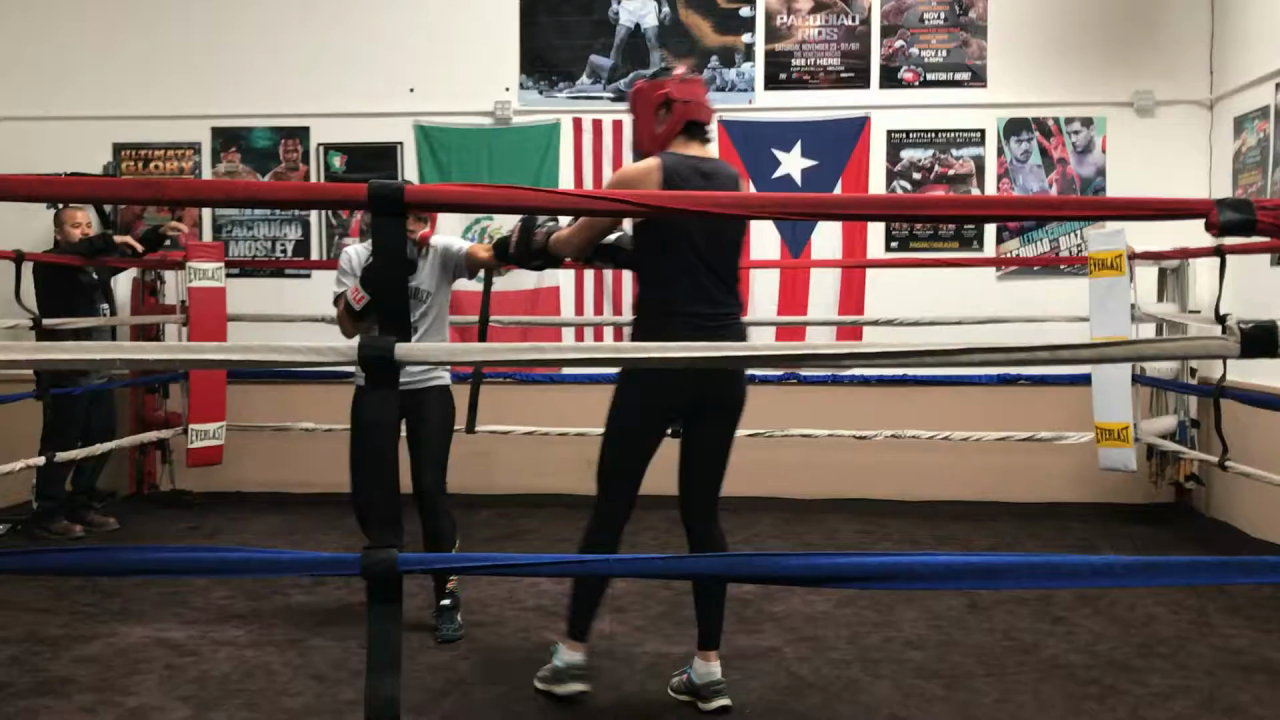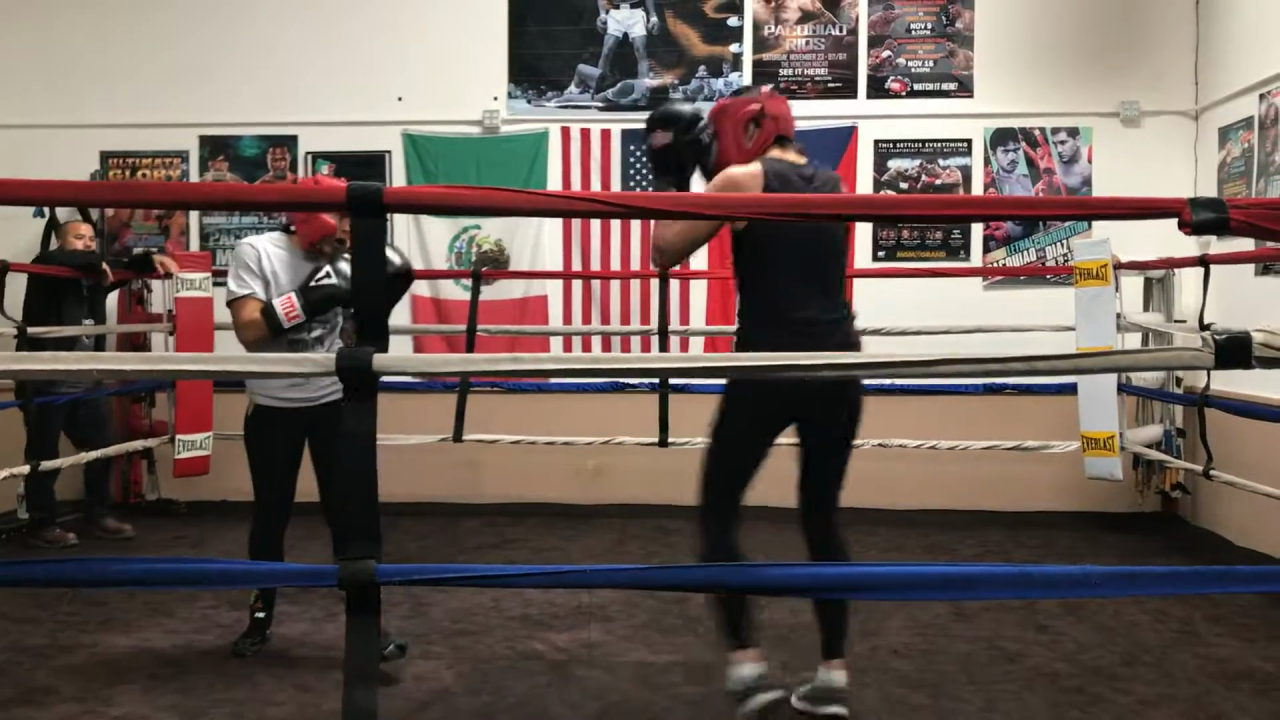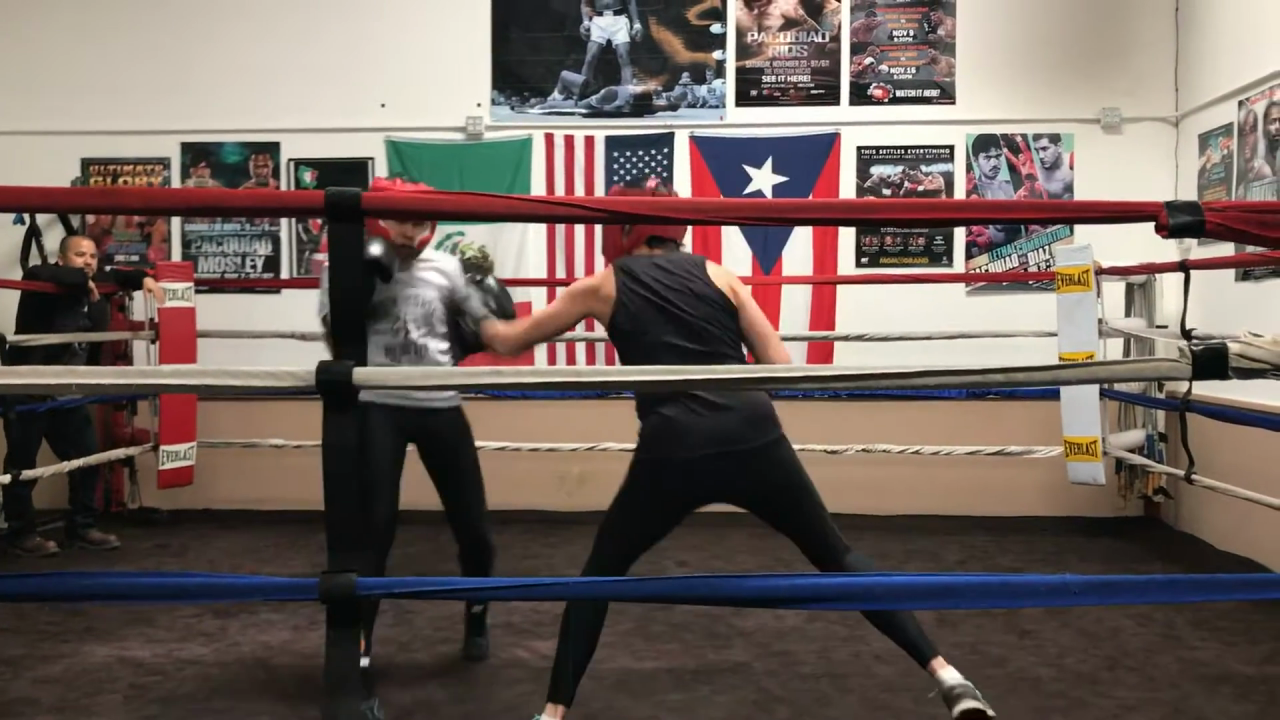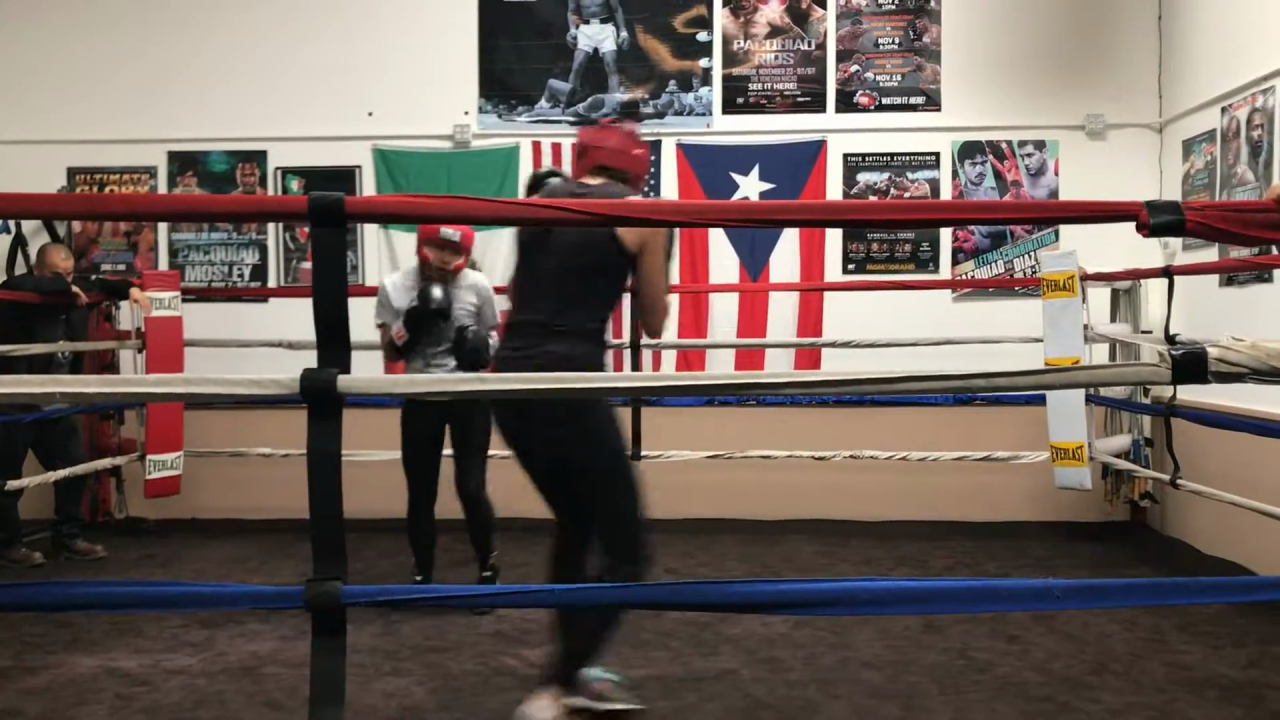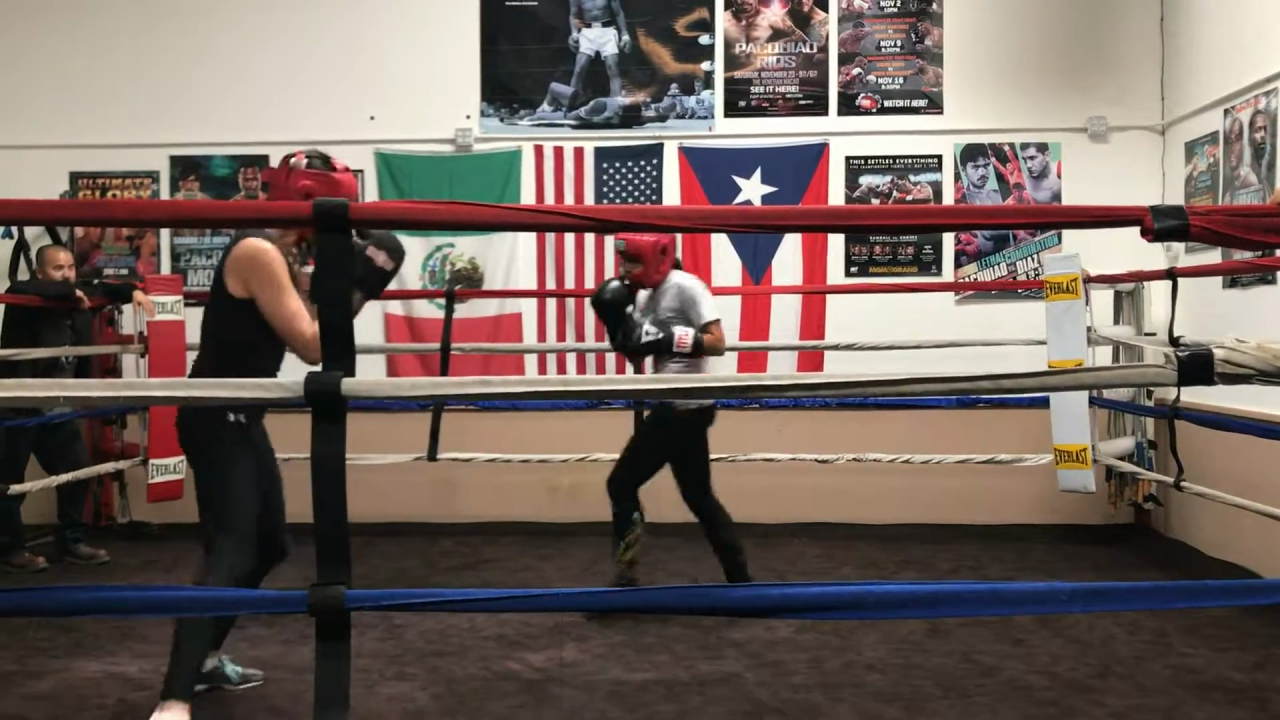
dt=1s
person 1, frame 1
left shoulder: (643, 175)
right shoulder: (735, 182)
left elbow: (569, 246)
left wrist: (536, 238)
right wrist: (625, 247)
left hip: (662, 362)
right hip: (724, 361)
left knee: (612, 508)
right knee: (702, 513)
left ankle: (571, 656)
right ankle: (708, 669)
person 1, frame 2
left shoulder: (742, 180)
right shoulder: (833, 184)
left elbow: (660, 252)
left wrist: (665, 178)
left hip: (770, 370)
right hip: (840, 366)
left knee: (716, 515)
right knee: (821, 520)
left ankle: (747, 667)
person 1, frame 3
left shoulder: (605, 285)
right shoulder: (718, 274)
left elbow: (516, 337)
right elbow: (775, 360)
left wrist: (473, 320)
left hip: (674, 450)
right hip: (752, 440)
left knee: (603, 570)
right knee: (837, 559)
person 1, frame 4
left shoulder: (545, 203)
right elbow: (654, 316)
left hip: (512, 383)
left knee: (577, 527)
right knee: (625, 557)
left ankle: (580, 672)
person 1, frame 5
left shoulder: (282, 251)
right shoulder: (256, 253)
left elbow: (305, 329)
right elbow: (308, 344)
left wrist: (353, 279)
right wrist: (361, 285)
left hip: (238, 414)
right hip: (217, 415)
left knee: (269, 544)
right knee: (232, 555)
left ankle: (202, 657)
person 2, frame 1
left shoulder: (441, 251)
right shoulder: (354, 256)
left elbow: (486, 257)
right elbow: (348, 326)
right wrist: (374, 280)
left hip: (429, 387)
left knee: (429, 488)
right knee: (369, 489)
left ankle: (446, 595)
person 2, frame 2
left shoulder: (341, 264)
right shoulder: (256, 252)
right elbow: (249, 332)
left wrist: (389, 291)
right wrist: (308, 299)
left hip: (335, 403)
right hip: (272, 407)
left knee: (353, 512)
right knee: (270, 514)
right ankle: (261, 615)
person 2, frame 3
left shoulder: (446, 268)
left elbow: (463, 344)
left hip: (441, 407)
right hip: (377, 407)
left knee: (471, 523)
right knee: (376, 526)
left ankle: (475, 614)
right ankle: (358, 656)
person 2, frame 4
left shoulder: (477, 286)
right shoulder: (394, 287)
left elbow: (493, 335)
right elbow: (391, 351)
left wrist: (484, 348)
right wrist: (413, 324)
left hip: (469, 399)
right hip: (420, 401)
left knee: (470, 488)
right knee: (421, 492)
left ankle: (489, 573)
right ankle: (422, 577)
person 2, frame 5
left shoulder: (686, 288)
right shoulder: (646, 296)
left elbow: (716, 342)
right elbow: (635, 355)
left wrist: (665, 339)
right wrist: (617, 321)
left hip: (683, 407)
right hip: (682, 407)
left knee: (621, 483)
right knee: (700, 496)
left ankle: (625, 579)
right ankle: (741, 586)
person 3, frame 1
left shoulder: (99, 260)
right shoulder: (50, 263)
left elbow: (135, 249)
right elbow: (74, 253)
left wrist: (160, 233)
right wrist: (110, 240)
left hip: (99, 371)
right hip: (65, 372)
left knee: (100, 440)
right knee: (61, 443)
left ankle: (81, 507)
right ankle: (47, 515)
person 3, frame 2
left shoulder: (96, 274)
right shoulder: (46, 269)
left elbow: (125, 266)
right elbow: (51, 259)
left wrist: (153, 259)
right wrist: (93, 261)
left hip: (84, 383)
right hip: (44, 382)
left knee: (101, 448)
right knee: (43, 456)
left ankle: (99, 515)
right ankle: (42, 525)
person 3, frame 3
left shoulder: (96, 285)
right shoulder: (42, 282)
left elbow: (117, 277)
right elbow: (36, 274)
left wrist: (143, 278)
right wrist: (81, 280)
right hip: (27, 392)
left knee: (87, 459)
left ankle: (82, 527)
person 3, frame 4
left shoulder: (75, 291)
left elbow: (99, 286)
left wrist: (129, 288)
right wrist: (63, 287)
left hip: (56, 403)
left knee: (74, 467)
left ankle: (68, 537)
person 3, frame 5
left shoulder: (78, 295)
left elbow: (103, 289)
left wrist: (132, 291)
right wrist: (68, 293)
left hip: (59, 409)
left knee: (77, 472)
left ankle: (71, 542)
